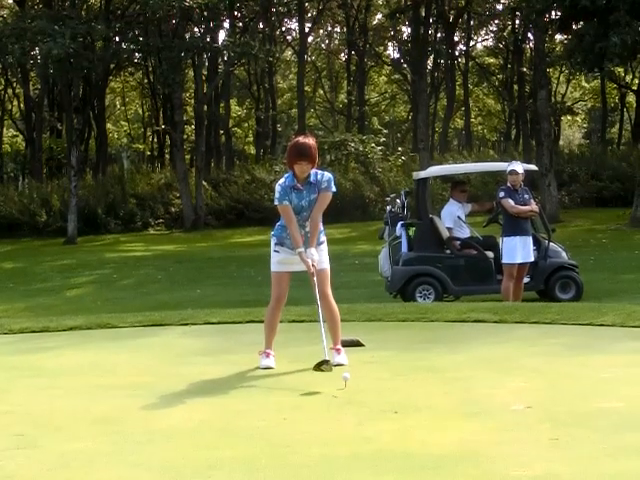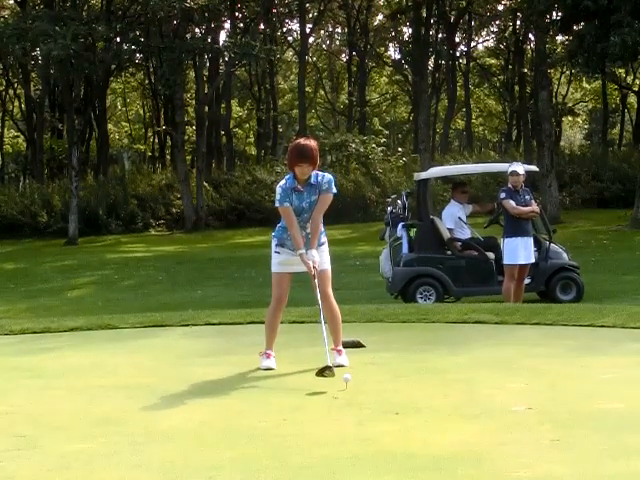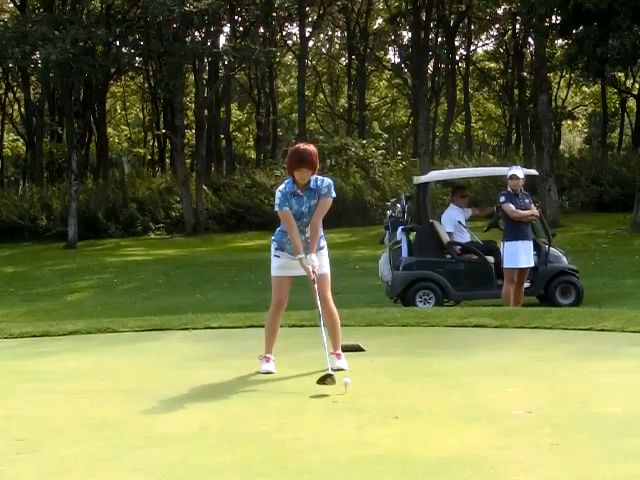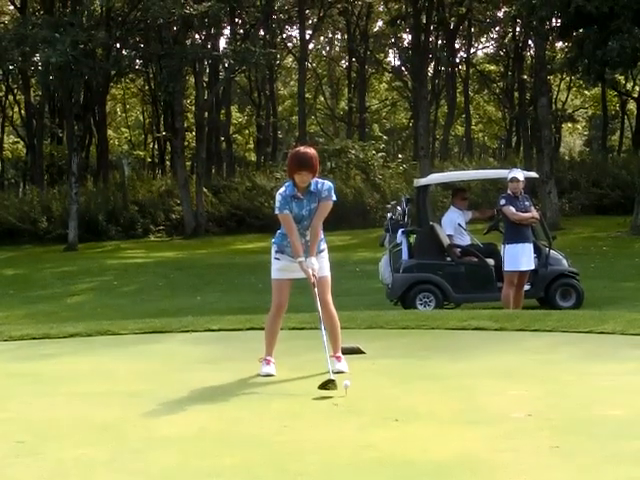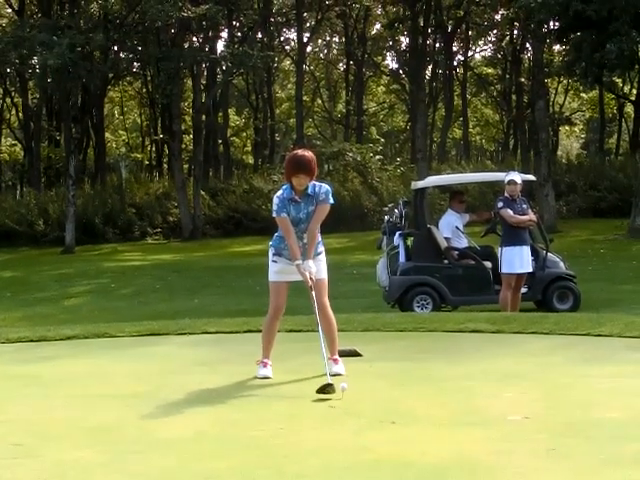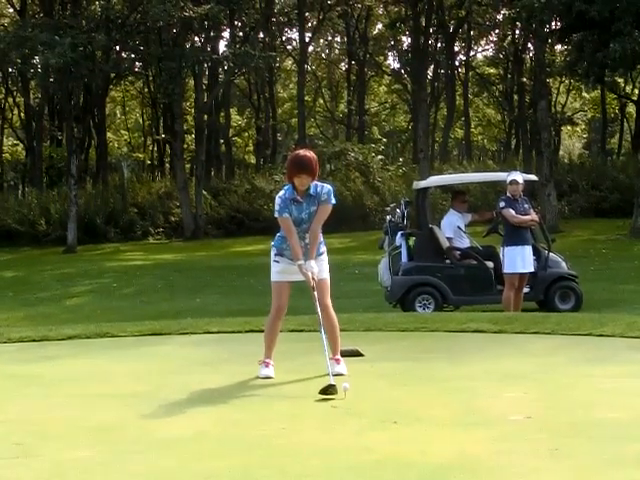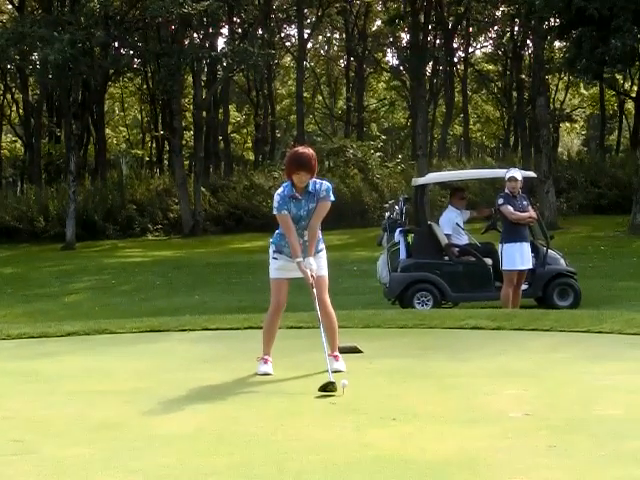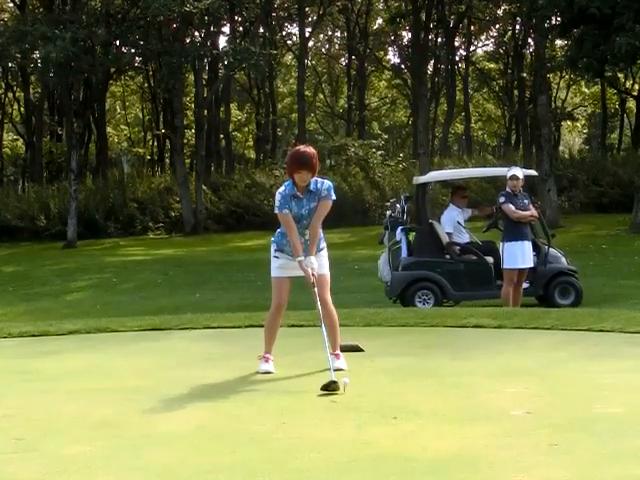
dt=0.4s
person 1, frame 1
left shoulder: (324, 180)
right shoulder: (283, 186)
left elbow: (316, 216)
right elbow: (291, 223)
left wrist: (311, 249)
right wrist: (302, 254)
left hip: (316, 242)
right hip: (285, 245)
left knee: (325, 295)
right knee: (278, 298)
left ankle: (337, 348)
right ankle: (267, 351)
person 1, frame 2
left shoulder: (325, 181)
right shoulder: (283, 188)
left elbow: (316, 218)
right elbow: (292, 225)
left wrist: (313, 251)
right wrist: (303, 255)
left hip: (317, 244)
right hip: (286, 246)
left knee: (326, 296)
right knee: (279, 299)
left ankle: (338, 349)
right ankle: (268, 352)
person 1, frame 3
left shoulder: (325, 185)
right shoulder: (283, 192)
left elbow: (316, 222)
right elbow: (292, 229)
left wrist: (311, 255)
right wrist: (302, 259)
left hip: (316, 247)
right hip: (285, 250)
left knee: (325, 299)
right knee: (278, 302)
left ankle: (338, 353)
right ankle: (267, 356)
person 1, frame 4
left shoulder: (325, 188)
right shoulder: (283, 195)
left elbow: (316, 225)
right elbow: (292, 232)
left wrist: (312, 258)
right wrist: (302, 263)
left hip: (316, 250)
right hip: (286, 253)
left knee: (326, 302)
right knee: (279, 305)
left ankle: (338, 355)
right ankle: (268, 358)
person 1, frame 5
left shoulder: (323, 191)
right shoulder: (280, 198)
left elbow: (314, 228)
right elbow: (289, 235)
left wrist: (309, 261)
right wrist: (299, 265)
left hip: (314, 253)
right hip: (283, 256)
left knee: (323, 305)
right knee: (276, 308)
left ankle: (335, 358)
right ankle: (265, 361)
person 1, frame 6
left shoulder: (324, 192)
right shoulder: (282, 198)
left elbow: (315, 228)
right elbow: (291, 236)
left wrist: (311, 261)
right wrist: (301, 266)
left hip: (316, 253)
right hip: (285, 255)
left knee: (325, 305)
right knee: (278, 308)
left ankle: (336, 358)
right ankle: (267, 361)
person 1, frame 7
left shoulder: (323, 189)
right shoulder: (281, 195)
left elbow: (314, 225)
right elbow: (290, 233)
left wrist: (310, 258)
right wrist: (300, 263)
left hip: (315, 250)
right hip: (284, 253)
left knee: (323, 302)
right knee: (277, 305)
left ankle: (335, 354)
right ankle: (265, 357)
person 1, frame 8
left shoulder: (325, 188)
right shoulder: (283, 194)
left elbow: (315, 224)
right elbow: (292, 232)
left wrist: (311, 258)
right wrist: (301, 262)
left hip: (316, 249)
right hip: (285, 252)
left knee: (325, 301)
right knee: (279, 304)
left ankle: (336, 353)
right ankle: (267, 356)
person 2, frame 1
left shoulder: (526, 191)
right shoulder: (503, 191)
left elbow: (536, 211)
right elbow: (512, 208)
left wrist: (520, 211)
right wrist: (529, 208)
left hip: (526, 236)
right hip: (510, 237)
left knee: (520, 277)
right knee: (509, 276)
person 2, frame 2
left shoulder: (527, 192)
right shoulder: (504, 192)
left elbow: (536, 212)
right elbow: (513, 209)
left wrist: (521, 212)
right wrist: (530, 209)
left hip: (527, 237)
right hip: (512, 238)
left knee: (521, 278)
right knee: (510, 277)
person 2, frame 3
left shoulder: (526, 196)
right shoulder: (504, 196)
left elbow: (536, 216)
right elbow: (513, 213)
left wrist: (521, 216)
right wrist: (530, 213)
left hip: (527, 241)
right hip: (511, 242)
left knee: (521, 282)
right knee: (510, 281)
person 2, frame 4
left shoulder: (526, 198)
right shoulder: (504, 199)
left elbow: (536, 218)
right elbow: (514, 216)
left wrist: (521, 218)
right wrist: (530, 215)
left hip: (527, 244)
right hip: (512, 244)
left knee: (521, 285)
right knee: (510, 284)
person 2, frame 5
left shoulder: (523, 201)
right shoulder: (501, 201)
left elbow: (534, 221)
right elbow: (512, 218)
left wrist: (519, 221)
right wrist: (527, 218)
left hip: (525, 246)
right hip: (509, 247)
left knee: (518, 287)
right knee: (507, 286)
person 2, frame 6
left shoulder: (525, 201)
right shoulder: (503, 201)
left elbow: (535, 220)
right elbow: (514, 218)
left wrist: (521, 221)
right wrist: (529, 218)
left hip: (526, 246)
right hip: (511, 247)
left knee: (520, 287)
right knee: (511, 286)
person 2, frame 7
left shoulder: (524, 198)
right shoulder: (502, 198)
left elbow: (534, 218)
right elbow: (512, 215)
left wrist: (519, 217)
right wrist: (528, 215)
left hip: (525, 243)
right hip: (509, 244)
left knee: (519, 284)
right knee: (509, 283)
person 2, frame 8
left shoulder: (525, 196)
right shoulder: (503, 196)
left elbow: (535, 216)
right elbow: (514, 214)
left wrist: (521, 216)
right wrist: (529, 213)
left hip: (526, 242)
right hip: (510, 242)
left knee: (520, 282)
right knee: (509, 282)
